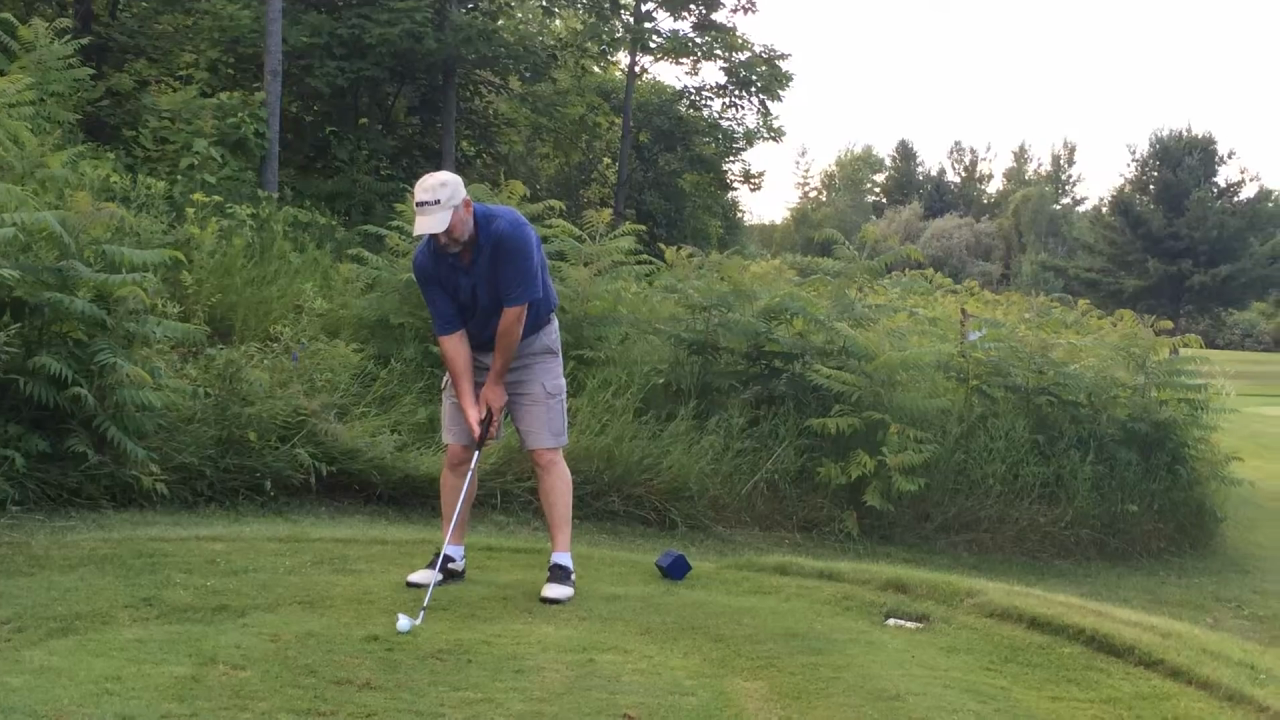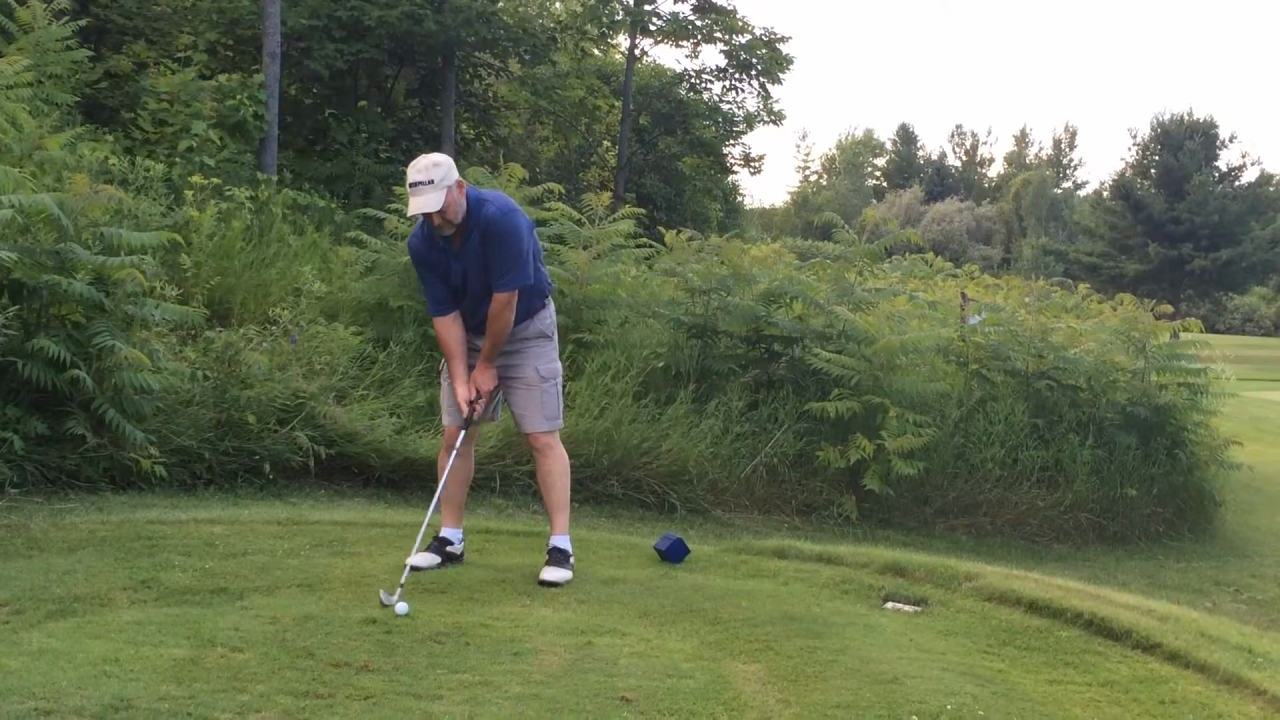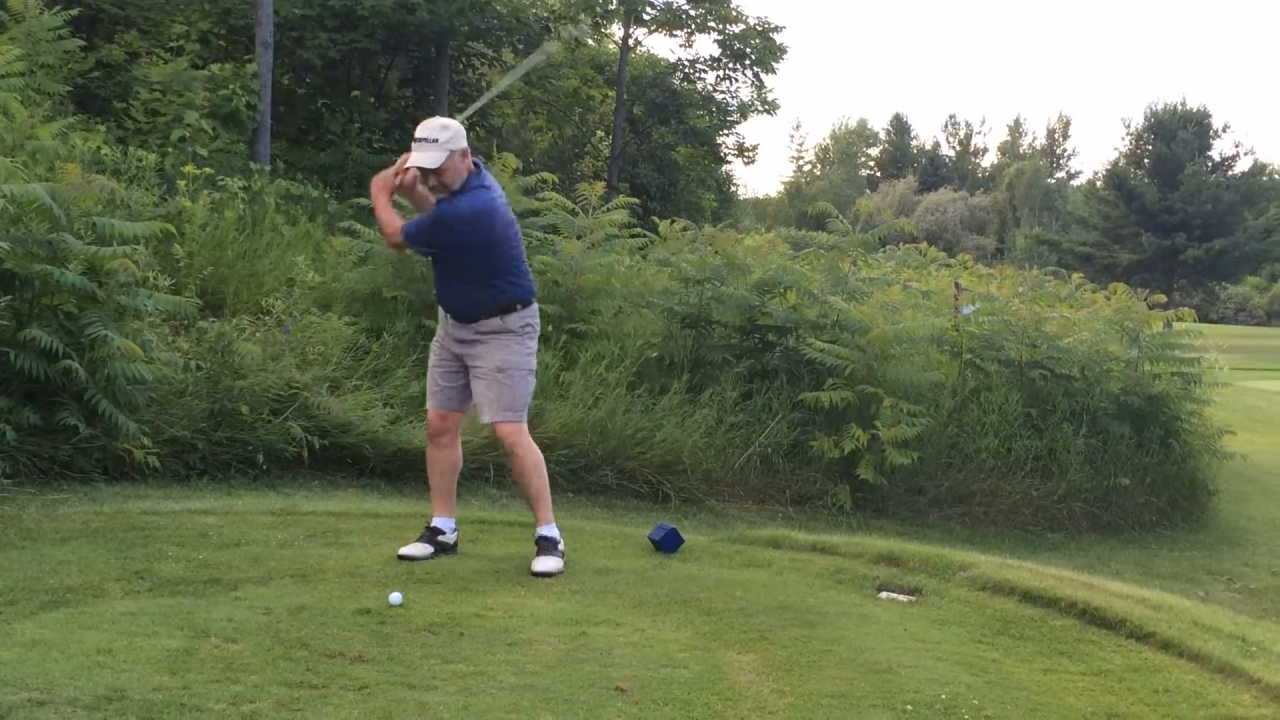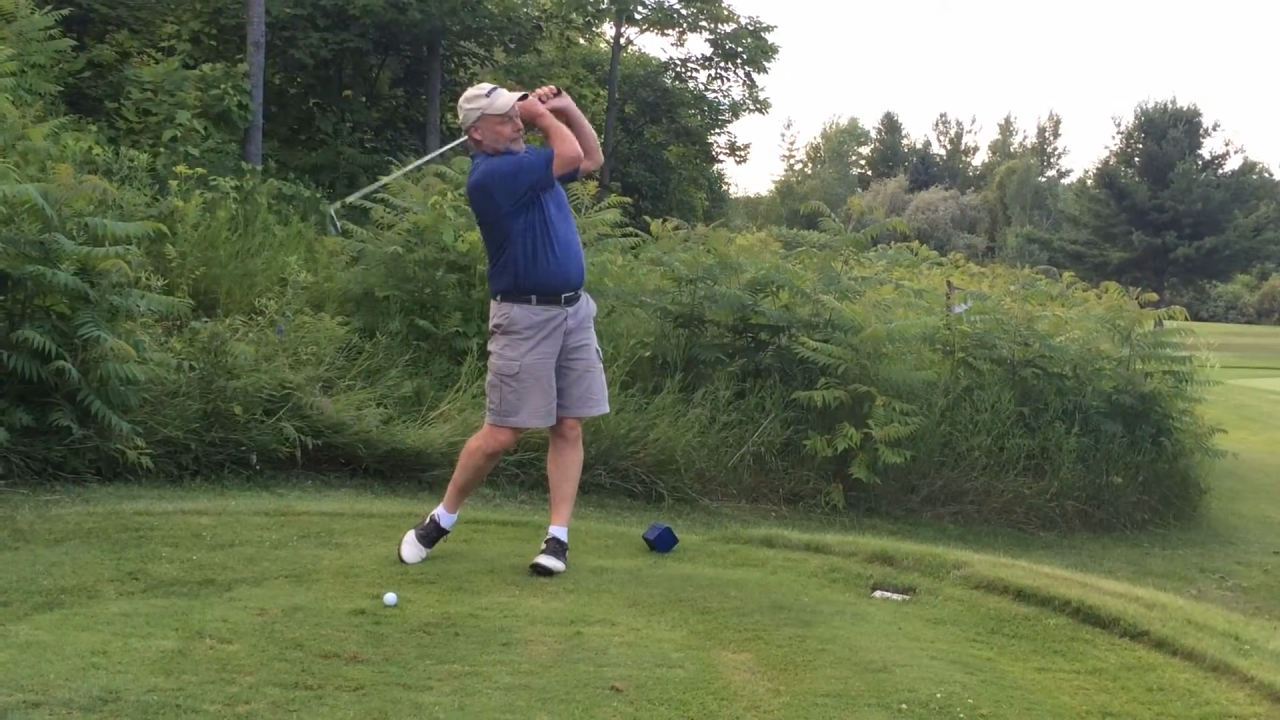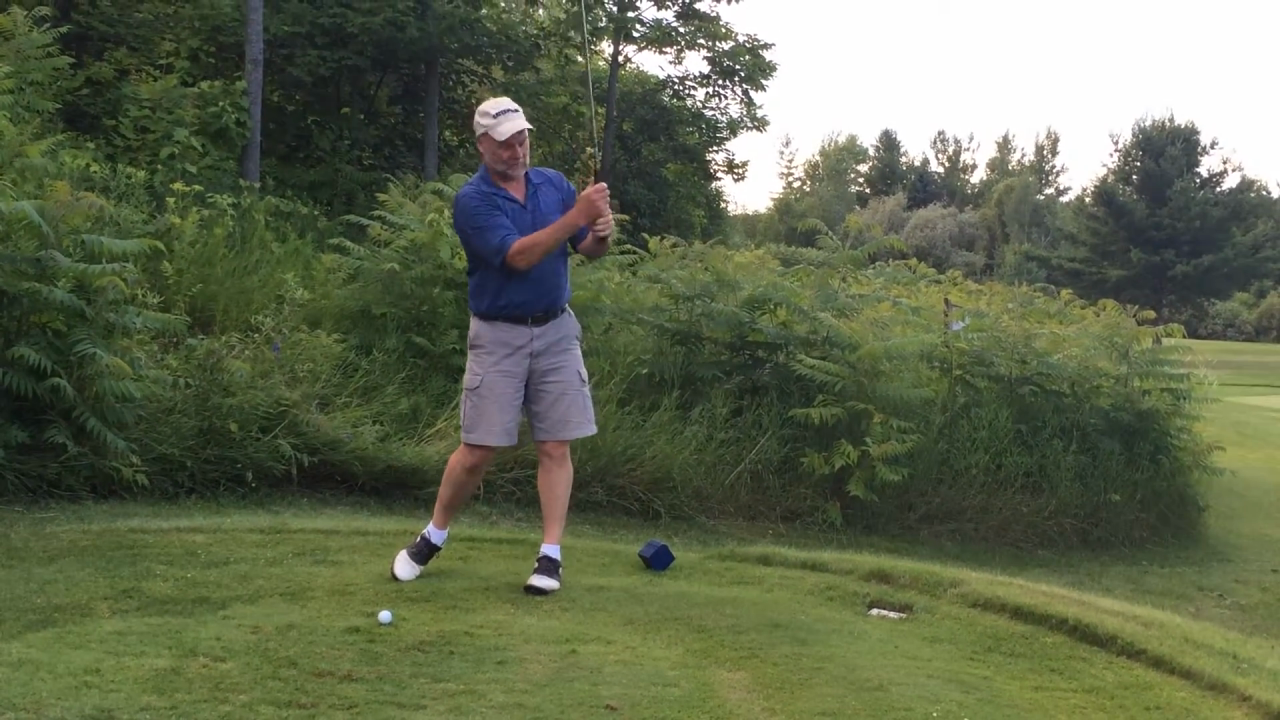
dt=1s
person 1, frame 1
left shoulder: (510, 231)
right shoulder: (426, 259)
left elbow: (515, 313)
right elbow: (450, 333)
left wrist: (496, 382)
right wrist: (467, 402)
left hip: (530, 347)
right hip: (470, 352)
left knee: (546, 454)
right knee: (457, 453)
left ankle: (561, 564)
right ankle: (452, 555)
person 1, frame 2
left shoulder: (501, 218)
right shoulder: (421, 241)
left elbow: (504, 299)
right elbow: (444, 313)
left wrist: (486, 366)
right wrist: (459, 378)
left hip: (527, 331)
right hip: (470, 335)
left knee: (543, 438)
right knee: (454, 435)
left ankle: (560, 546)
right ankle: (449, 538)
person 1, frame 3
left shoulder: (468, 210)
right shoulder: (470, 180)
left elbow: (397, 236)
right elbow: (438, 219)
left wrist: (380, 191)
right wrist: (412, 189)
left hip: (506, 329)
right hip: (455, 323)
left knee: (509, 432)
right knee: (439, 425)
left ankle: (549, 536)
right ankle: (443, 528)
person 1, frame 4
left shoulder: (526, 157)
right shoulder: (490, 176)
left elbow: (592, 158)
right elbow: (570, 156)
left wrist: (565, 107)
right wrist: (543, 114)
left hip: (575, 309)
right hip: (524, 317)
left knee: (569, 428)
right knee: (502, 433)
left ankle: (558, 536)
right ankle: (441, 518)
person 1, frame 5
left shoulder: (555, 184)
right shoulder: (472, 200)
left elbow: (585, 245)
right elbow: (516, 257)
left wrist: (599, 231)
right wrist: (576, 219)
left hip: (556, 331)
right hip: (497, 335)
left knee: (555, 447)
right knee: (477, 449)
left ankle: (550, 555)
right ankle: (432, 537)
